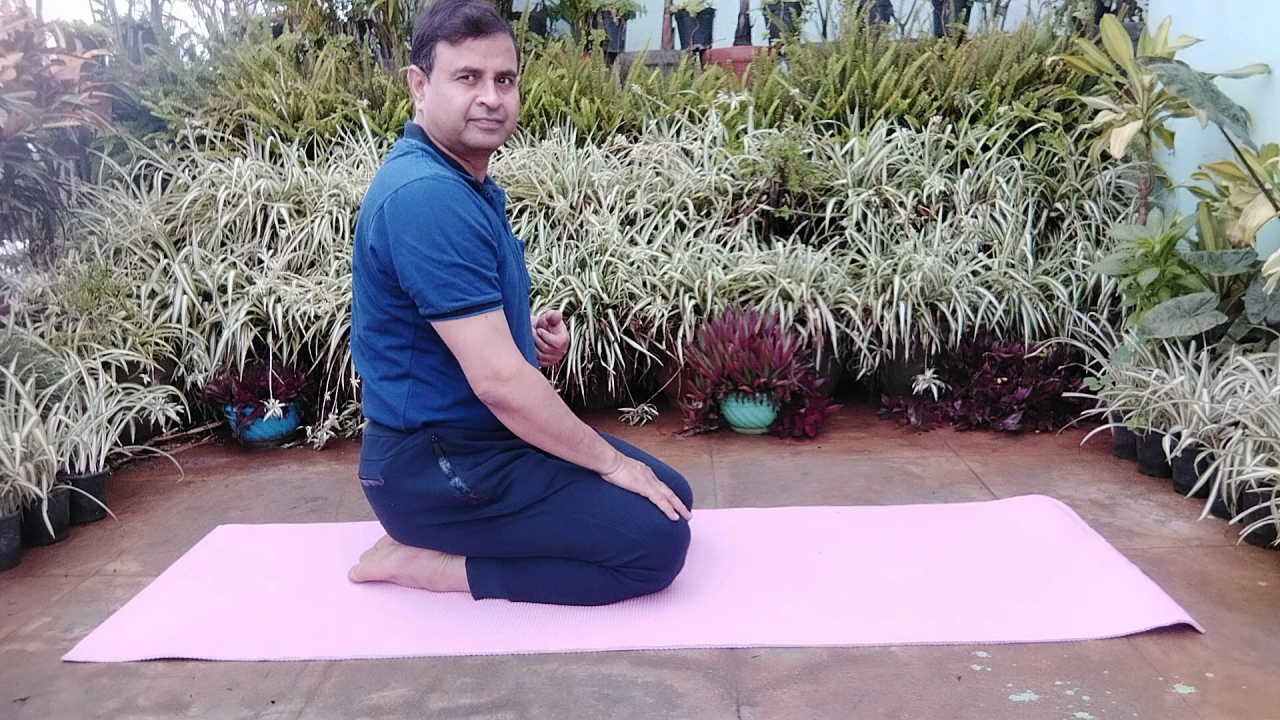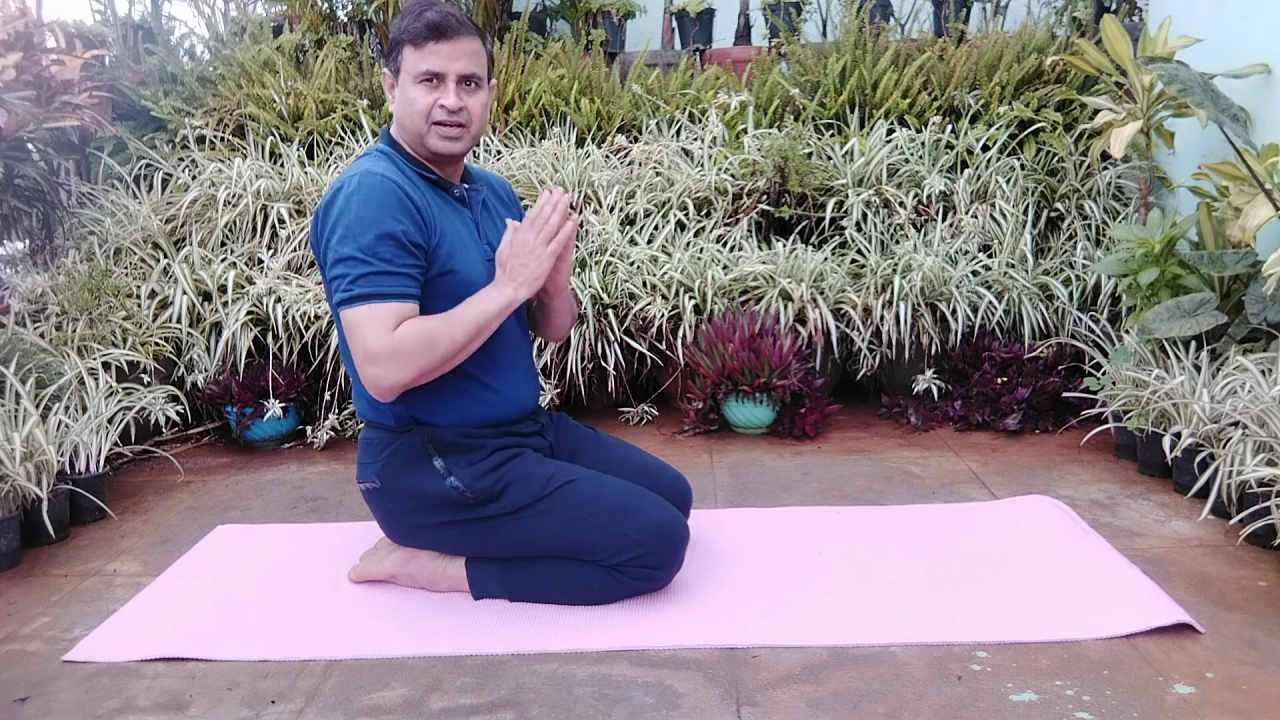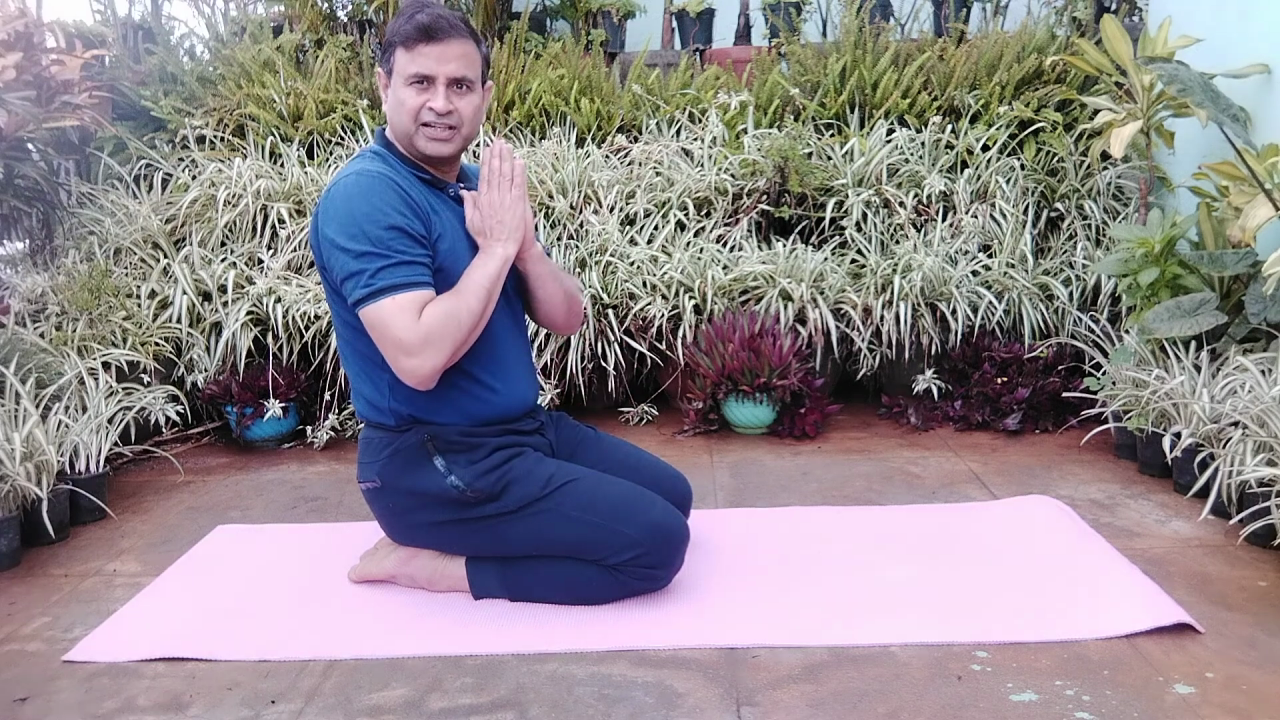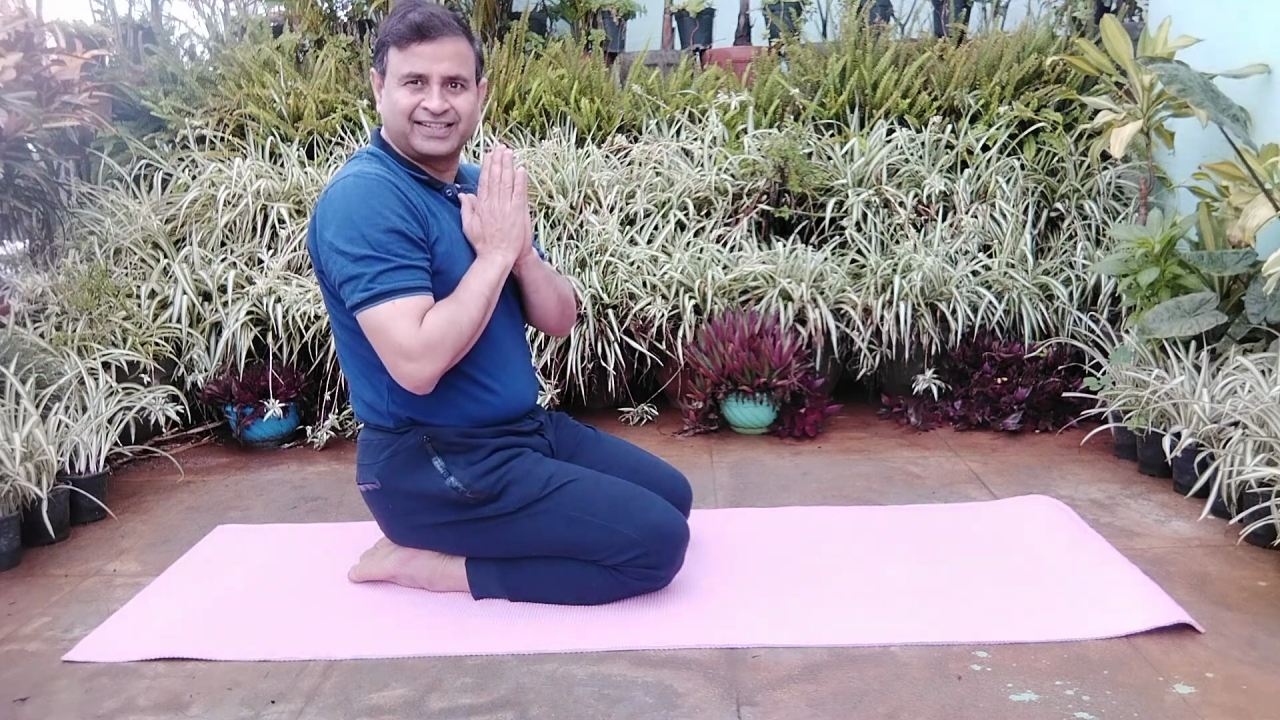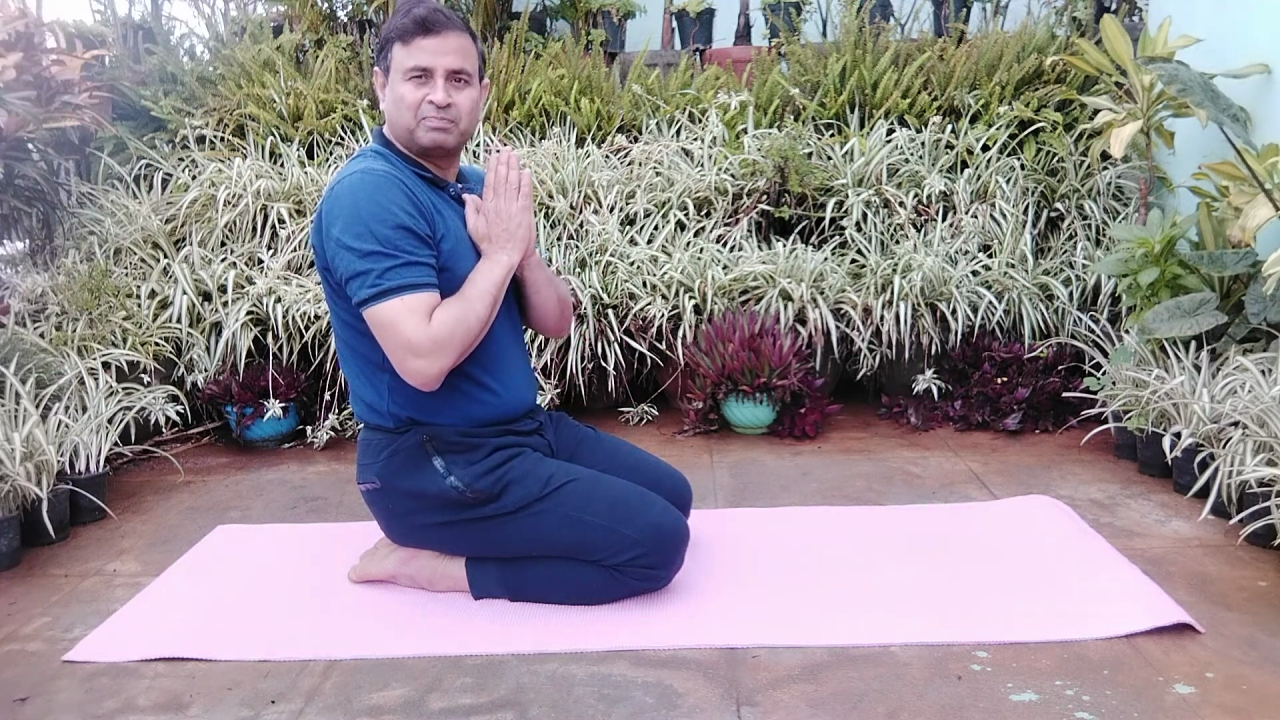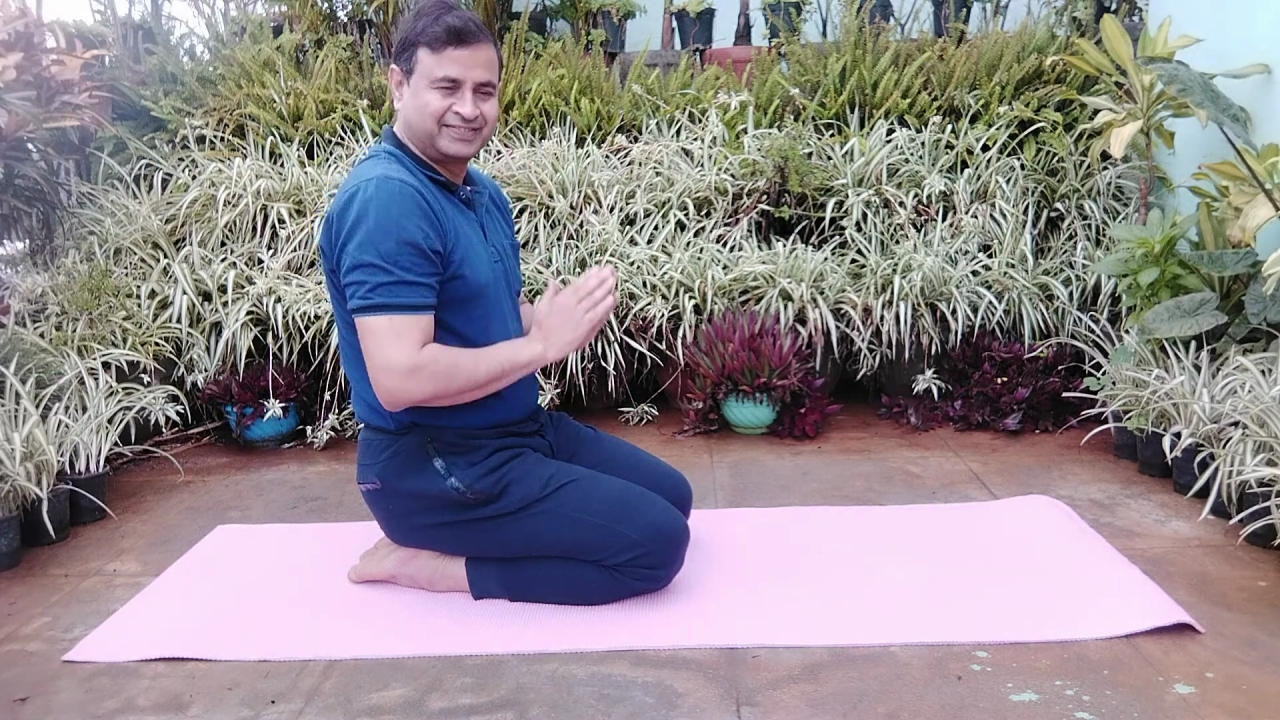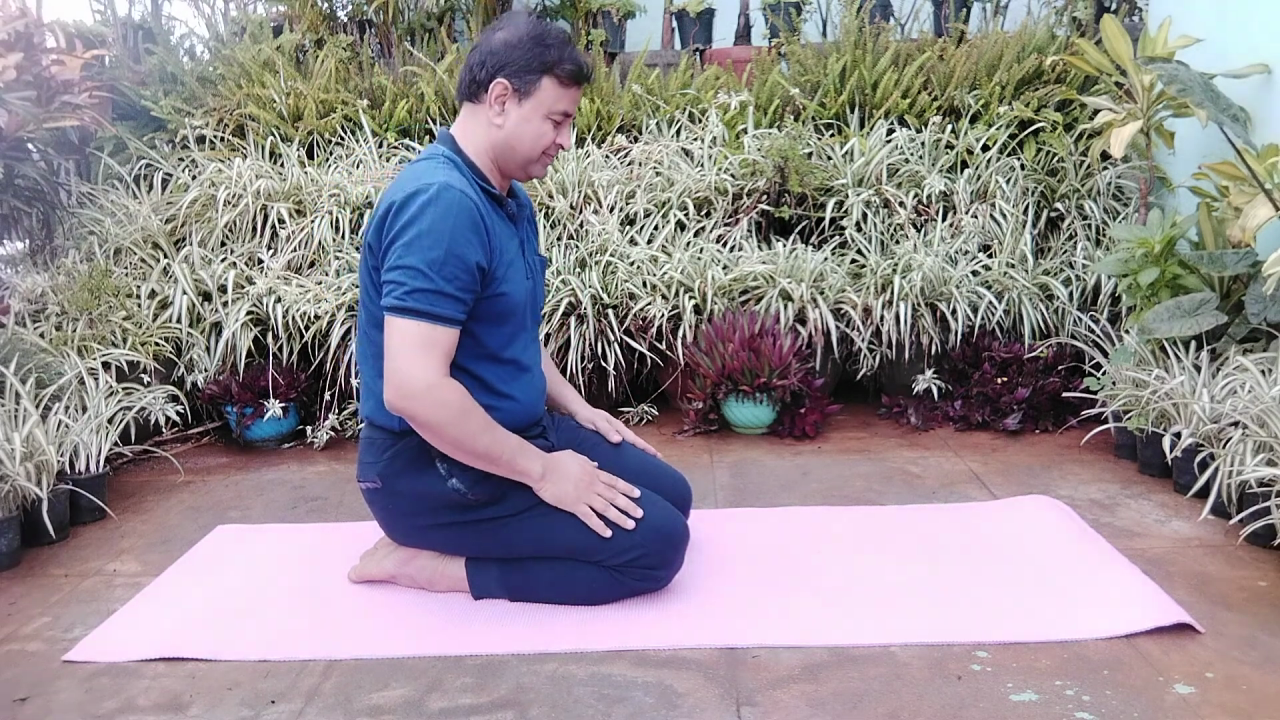
dt=0.7s
person 1, frame 1
left shoulder: (470, 184)
right shoulder: (426, 196)
right elbow: (498, 380)
left wrist: (524, 328)
right wrist: (610, 461)
left hip: (489, 436)
right hip: (436, 466)
left knee: (671, 497)
right knee: (657, 544)
left ankle: (443, 543)
right ankle: (429, 562)
person 1, frame 2
left shoulder: (492, 191)
right shoulder: (372, 195)
left elbow: (551, 327)
right elbow: (385, 368)
left wrist: (553, 275)
right wrist: (511, 285)
left hip: (518, 429)
right hip: (433, 465)
left knee: (670, 495)
right knee: (656, 541)
left ankle: (444, 544)
right ankle: (430, 562)
person 1, frame 3
left shoulder: (481, 188)
right shoulder: (366, 196)
left elbow: (567, 318)
right elbow: (419, 358)
left wrist: (524, 243)
right wrist: (496, 245)
left hip: (522, 426)
right hip: (432, 464)
left knee: (671, 494)
right knee: (656, 542)
left ankle: (441, 545)
right ankle: (429, 561)
person 1, frame 4
left shoulder: (479, 189)
right shoulder: (363, 199)
left elbow: (560, 320)
right elbow: (417, 363)
left wrist: (521, 250)
right wrist: (495, 253)
right hip: (432, 464)
left knee: (671, 494)
right knee: (656, 540)
left ankle: (438, 548)
right ankle: (426, 561)
person 1, frame 5
left shoulder: (479, 188)
right shoulder: (368, 195)
left elbow: (556, 322)
right elbow: (424, 359)
left wrist: (523, 248)
right wrist: (499, 253)
right hip: (432, 464)
left knee: (671, 495)
right knee: (656, 542)
left ankle: (435, 546)
right ankle: (426, 562)
person 1, frame 6
left shoulder: (484, 193)
right shoulder: (383, 199)
right elbow: (401, 380)
left wrist: (559, 320)
right wrist: (540, 345)
right hip: (434, 466)
left knee: (670, 495)
right knee: (656, 541)
left ankle: (445, 543)
right ankle: (427, 561)
person 1, frame 7
left shoulder: (509, 199)
right shoulder: (443, 203)
right elbow: (415, 390)
left wrist: (579, 411)
right wrist: (542, 472)
left hip: (510, 431)
right hip: (432, 468)
left knee: (668, 496)
right knee: (653, 544)
left ankle: (452, 540)
right ankle: (426, 561)
